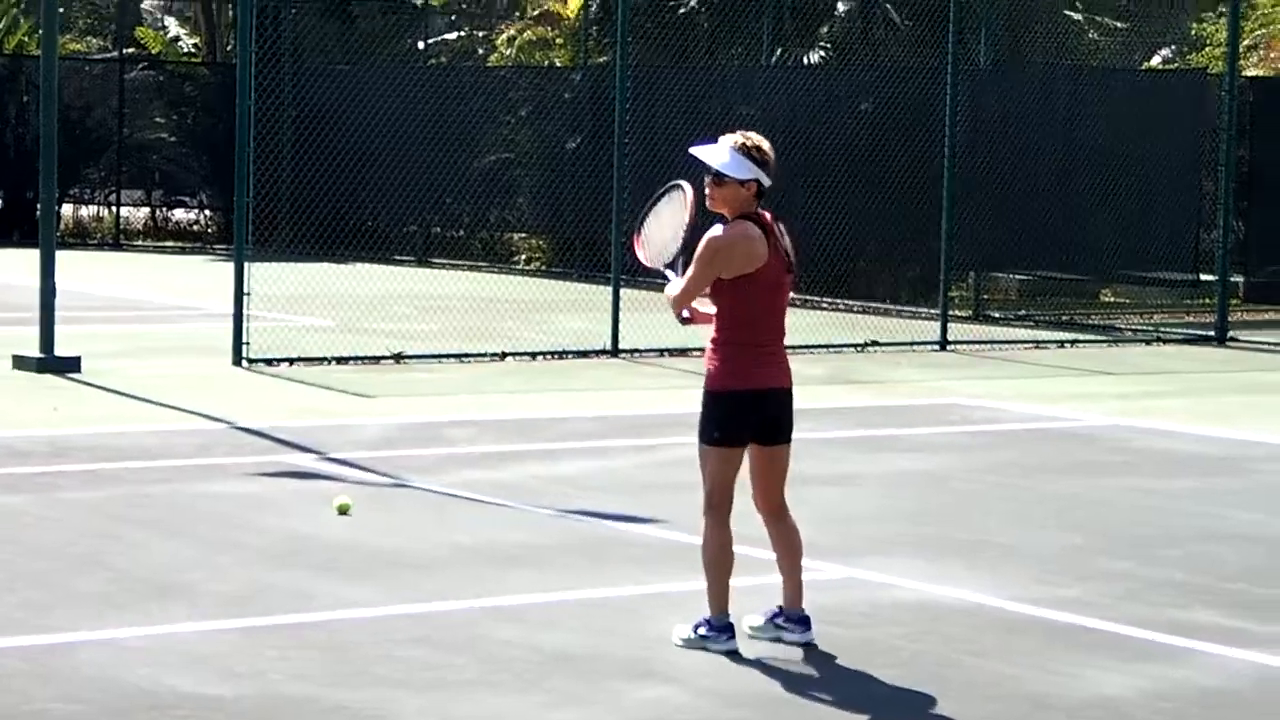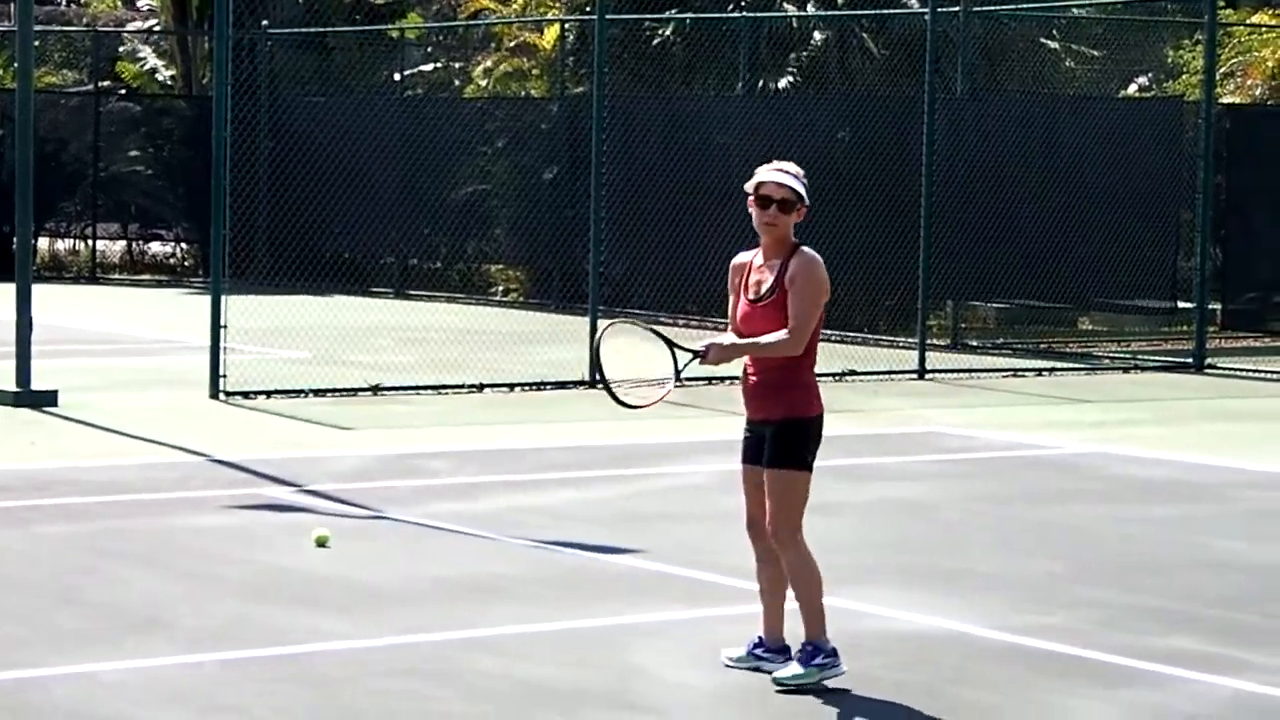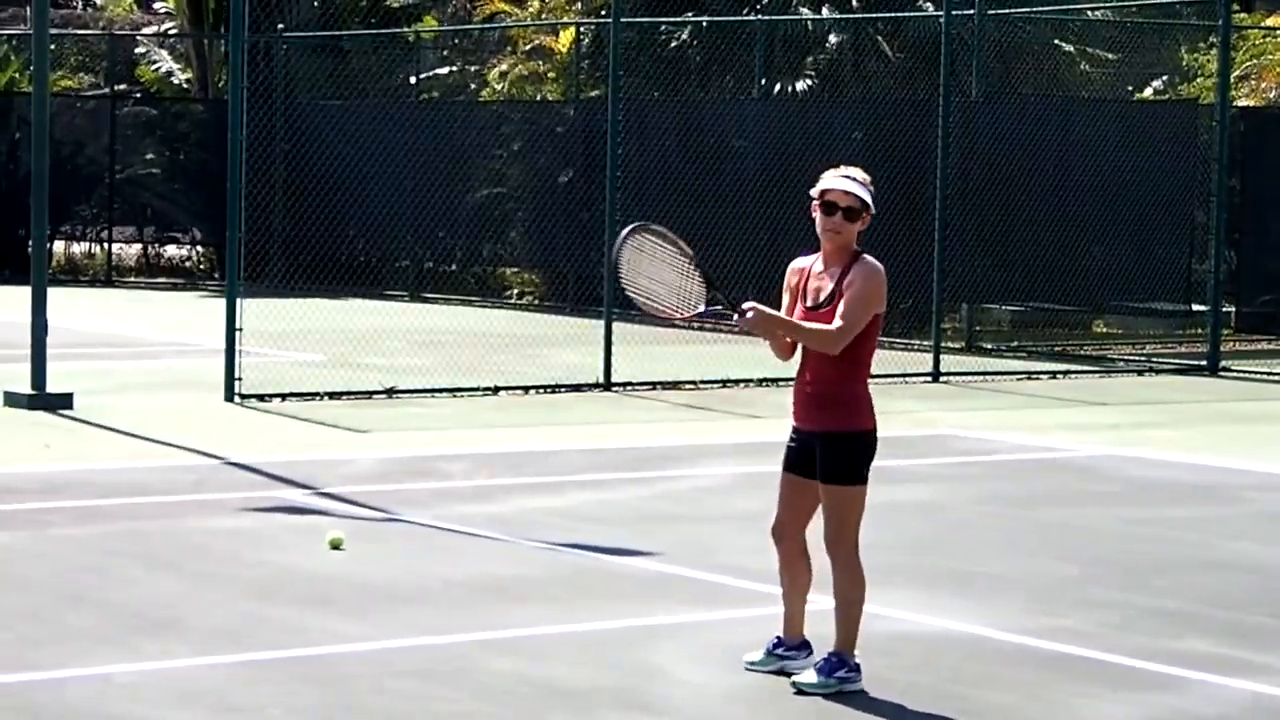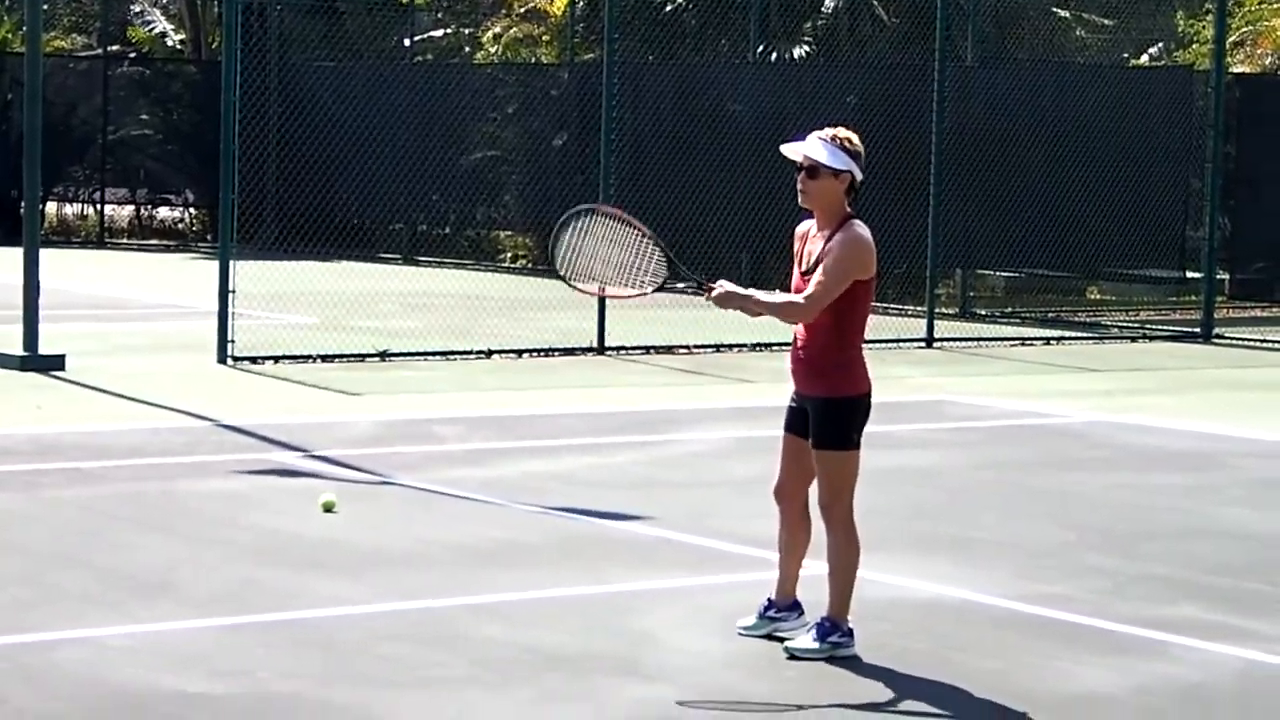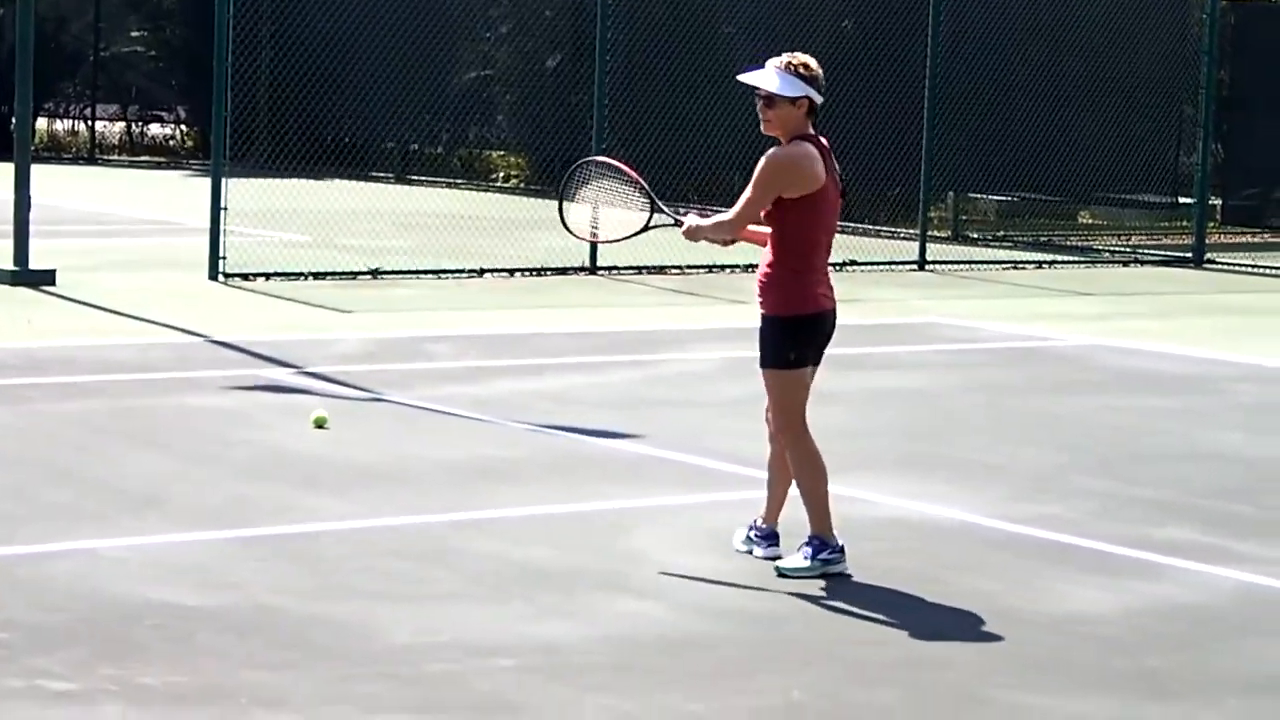
dt=0.7s
person 1, frame 1
left shoulder: (724, 238)
right shoulder: (773, 233)
left elbow: (683, 298)
left wrist: (679, 294)
right wrist: (704, 311)
left hip: (734, 388)
right hip: (775, 387)
left knee: (717, 508)
right knee: (771, 503)
left ankle: (717, 624)
right ankle: (793, 614)
person 1, frame 2
left shoulder: (805, 265)
right shoulder: (741, 265)
left elbow: (795, 340)
left wrist: (738, 348)
right wrist: (724, 345)
left hip: (793, 416)
right hip: (759, 415)
left knee: (784, 534)
right knee: (759, 530)
left ankle: (819, 649)
right ankle: (771, 642)
person 1, frame 3
left shoulder: (866, 273)
right shoulder: (799, 269)
left elbow: (834, 338)
right elbow: (785, 348)
left wrist: (773, 318)
right wrist: (768, 328)
left hip: (847, 427)
right hip: (807, 424)
left knee: (840, 544)
right knee: (785, 533)
left ankle: (844, 662)
right ankle: (792, 642)
person 1, frame 4
left shoulder: (852, 240)
right shoulder: (805, 232)
left elbow: (807, 309)
left wrist: (742, 296)
right wrist: (754, 299)
left hip: (839, 392)
right hip: (808, 388)
left knee: (834, 509)
right knee: (788, 494)
left ankle: (837, 627)
right ankle: (784, 604)
person 1, frame 5
left shoulder: (783, 159)
right shoulder: (818, 154)
left elbow: (732, 223)
left wrist: (698, 227)
right wrist: (742, 232)
left hip: (790, 310)
right hip: (816, 307)
left knee: (791, 430)
right knee: (783, 422)
left ankle: (826, 544)
right ankle: (766, 529)
